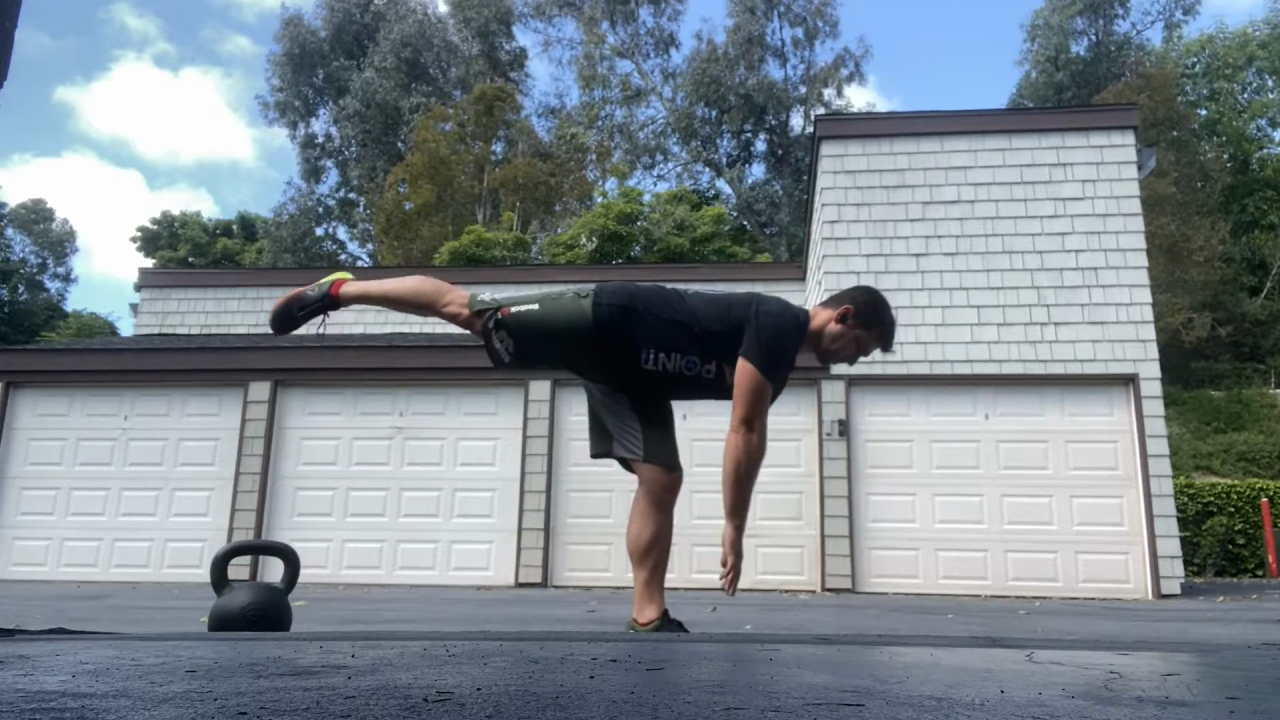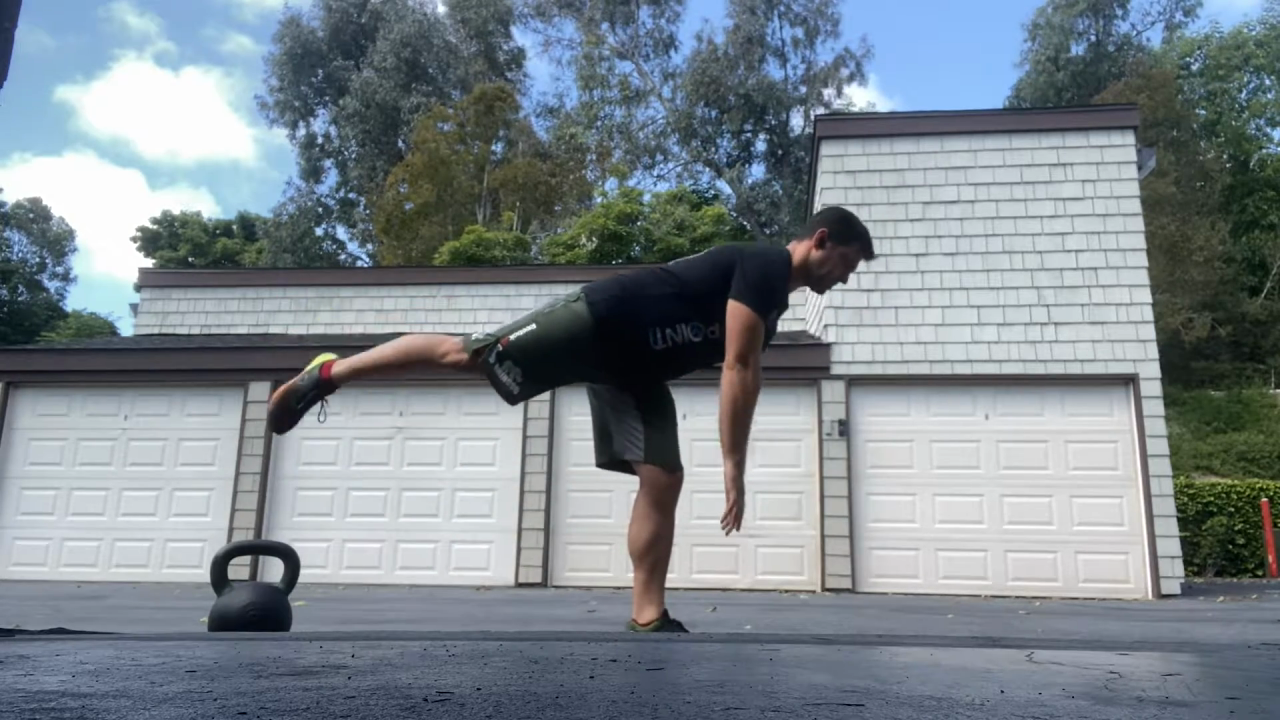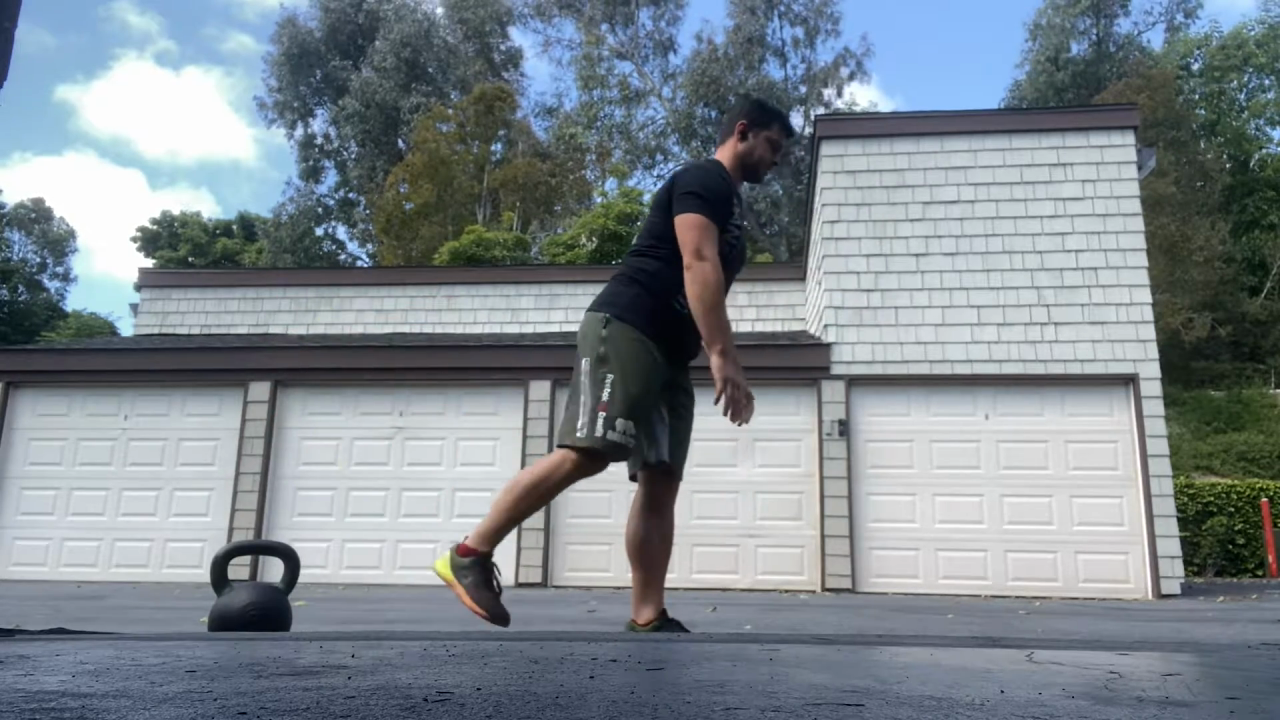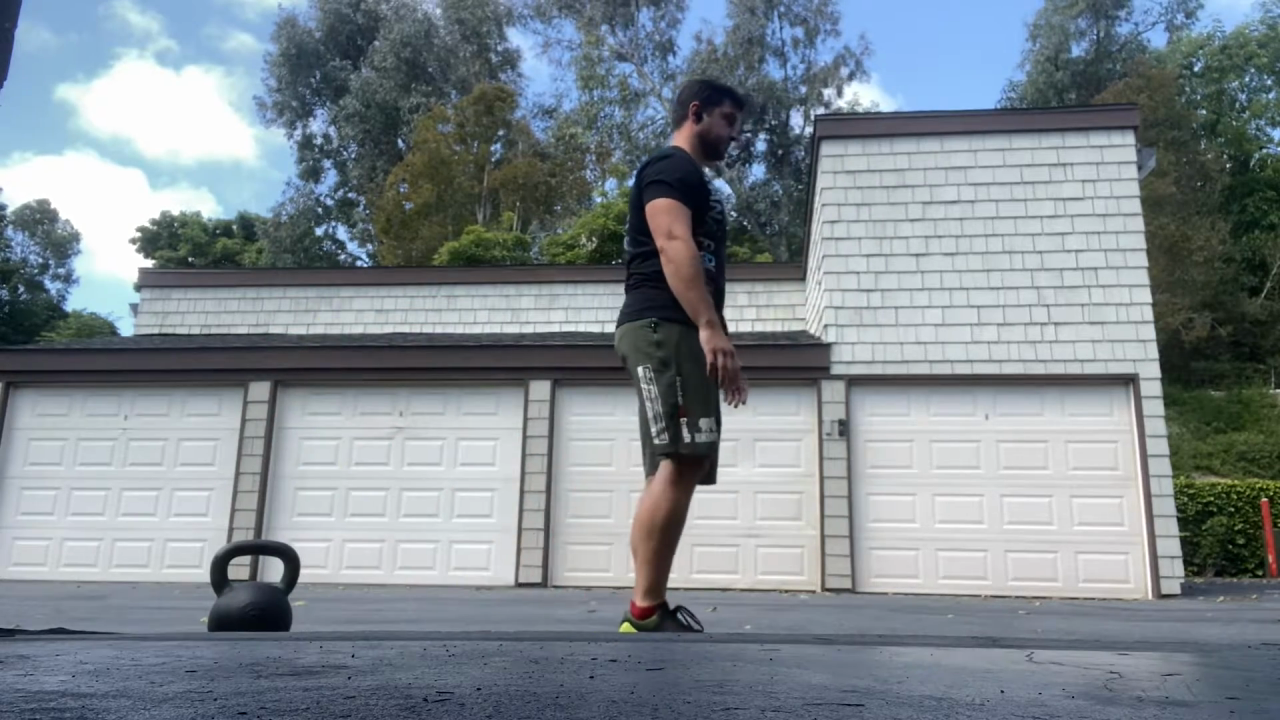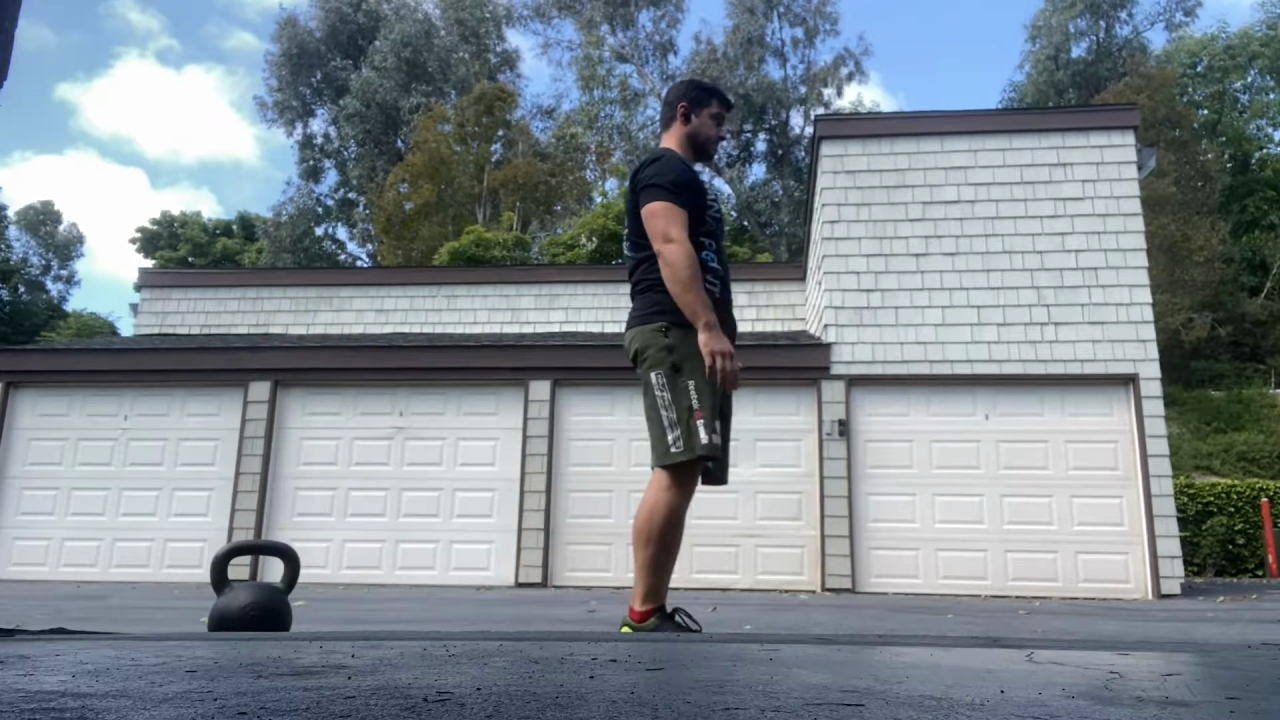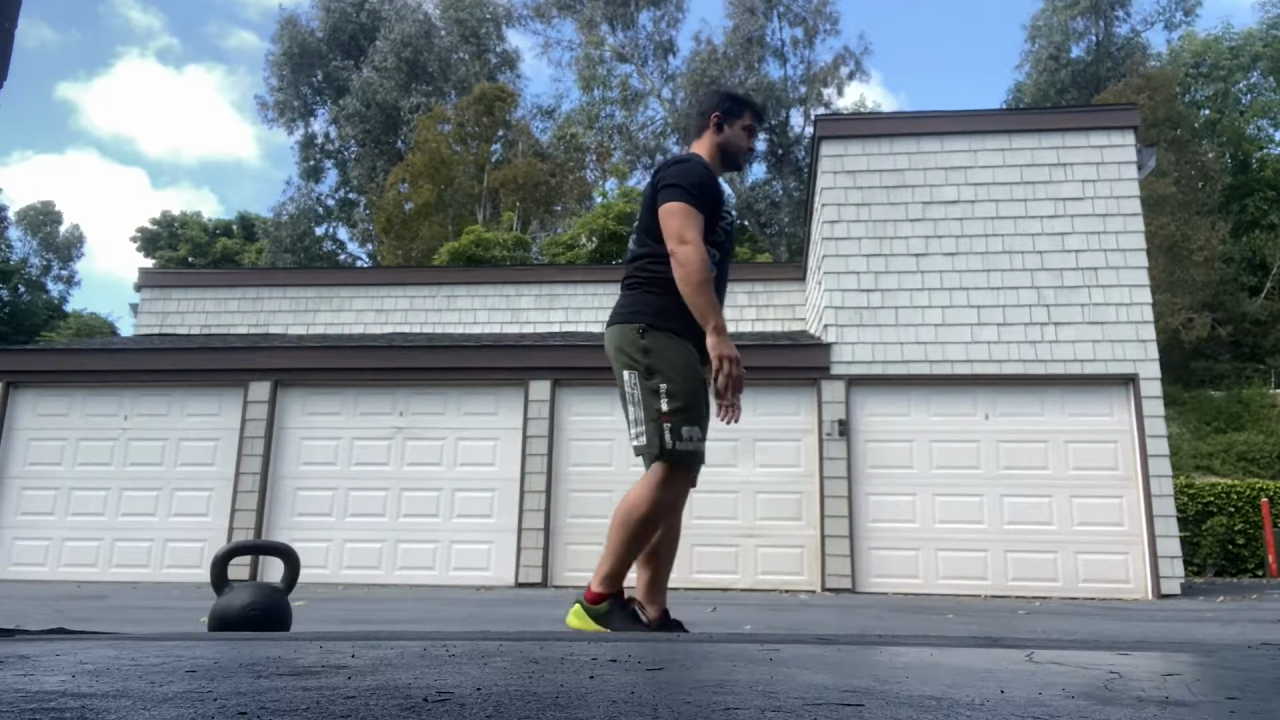
dt=0.5s
person 1, frame 1
left shoulder: (778, 360)
right shoulder: (777, 324)
left elbow: (749, 436)
right elbow: (743, 434)
left wrist: (736, 526)
right wrist: (733, 527)
left hip: (629, 372)
right hip: (598, 325)
left knee: (661, 481)
right knee: (463, 308)
left ankle: (648, 615)
right ankle: (338, 289)
person 1, frame 2
left shoulder: (772, 292)
right shoulder: (765, 263)
left elbow: (742, 374)
right elbow: (738, 370)
left wrist: (735, 466)
right wrist: (734, 467)
left hip: (636, 366)
right hip: (598, 324)
left knee: (663, 482)
right knee: (463, 354)
left ankle: (648, 616)
right ankle: (330, 374)
person 1, frame 3
left shoulder: (724, 197)
right shoulder: (703, 180)
left elbow: (712, 285)
right elbow: (699, 267)
left wrist: (718, 361)
right wrist: (724, 358)
left hip: (669, 347)
right hip: (625, 326)
left knee: (661, 480)
right knee: (586, 453)
left ankle: (648, 617)
right ankle: (471, 555)
person 1, frame 4
left shoulder: (695, 182)
right shoulder: (669, 167)
right elbow: (674, 246)
left wrist: (720, 353)
right wrist: (710, 328)
left hip: (684, 336)
right hip: (662, 328)
left knee: (676, 472)
right knee: (679, 464)
left ankle: (654, 610)
right ankle: (645, 612)
person 1, frame 5
left shoulder: (686, 181)
right shoulder: (664, 170)
right elbow: (672, 248)
left wrist: (713, 336)
right wrist: (709, 328)
left hip: (693, 342)
right hip: (673, 333)
left knee: (680, 474)
right knee: (677, 469)
left ankle: (654, 611)
right ankle: (643, 616)
person 1, frame 6
left shoulder: (705, 188)
right shoulder: (685, 174)
right elbow: (683, 253)
left wrist: (719, 362)
right wrist: (716, 334)
left hip: (675, 342)
right hip: (651, 333)
left knee: (676, 475)
right knee: (671, 467)
left ankle: (652, 614)
right ankle: (600, 596)
